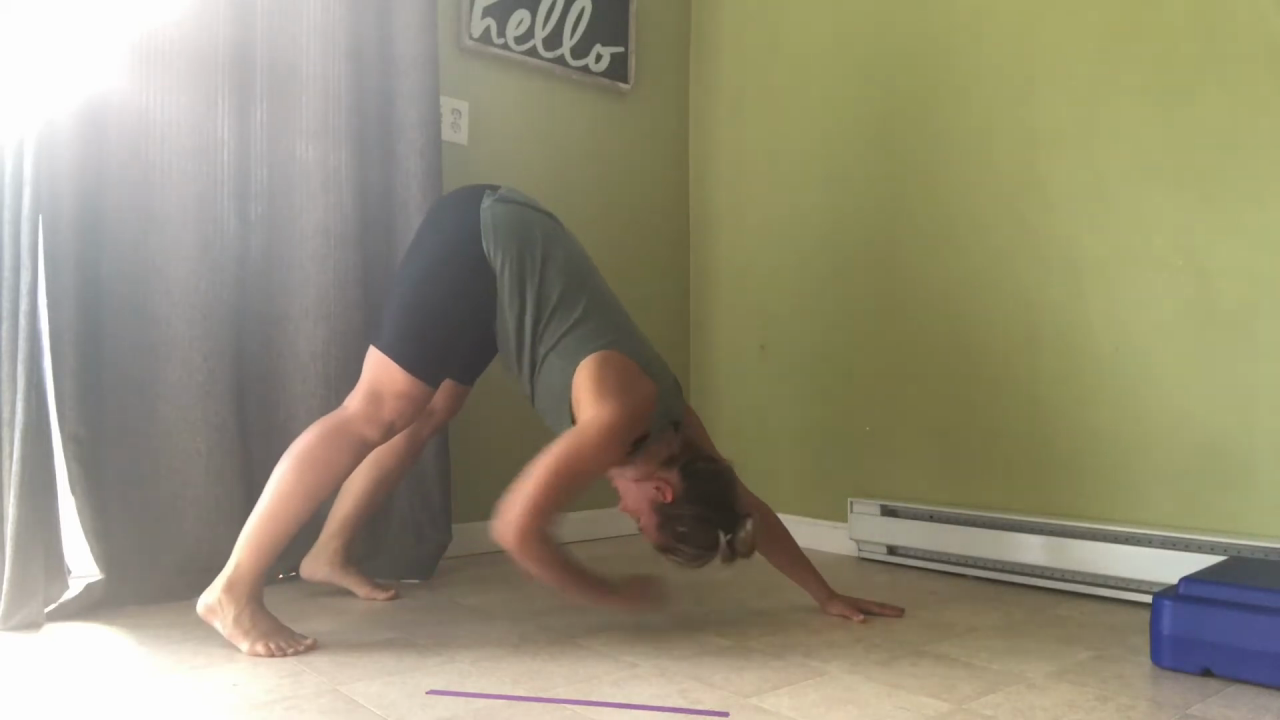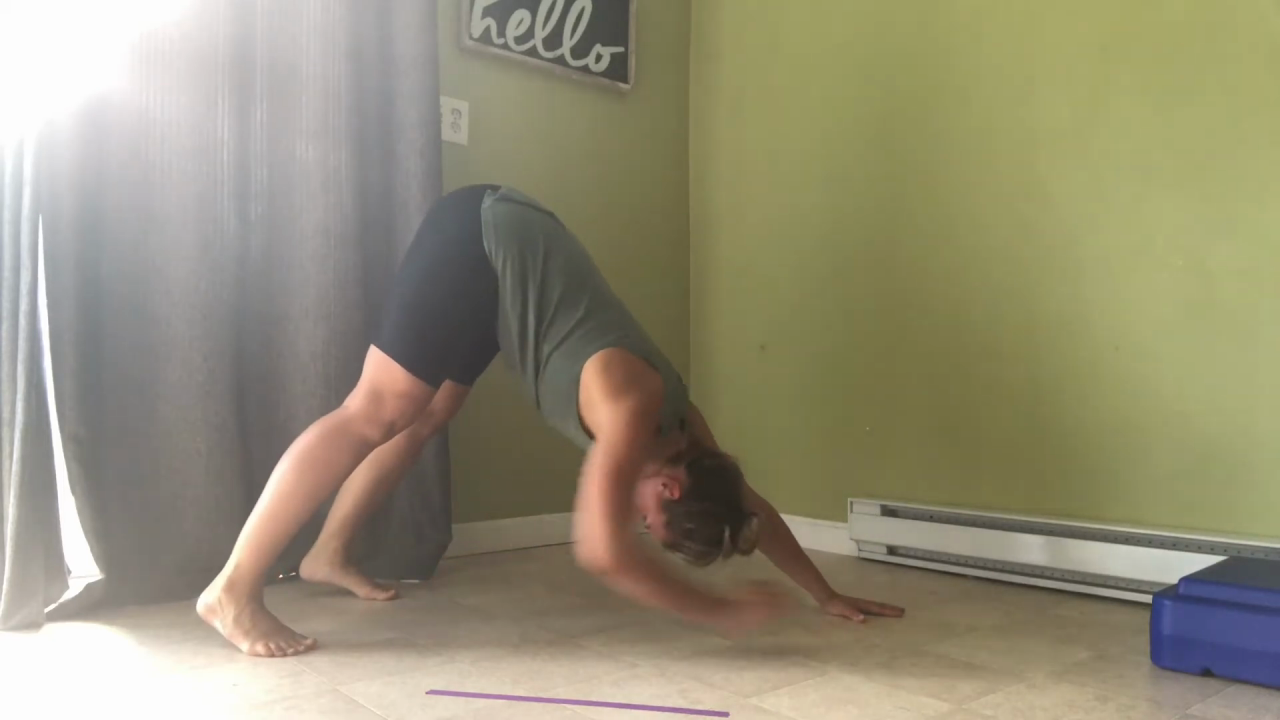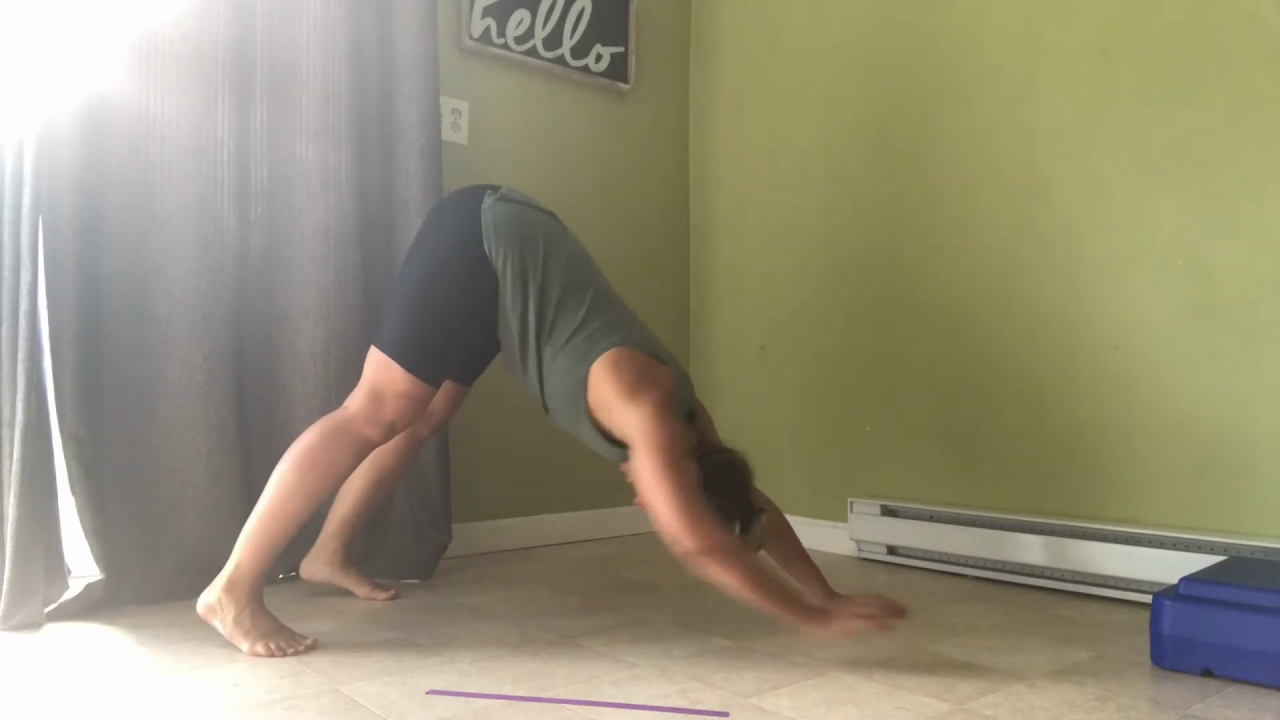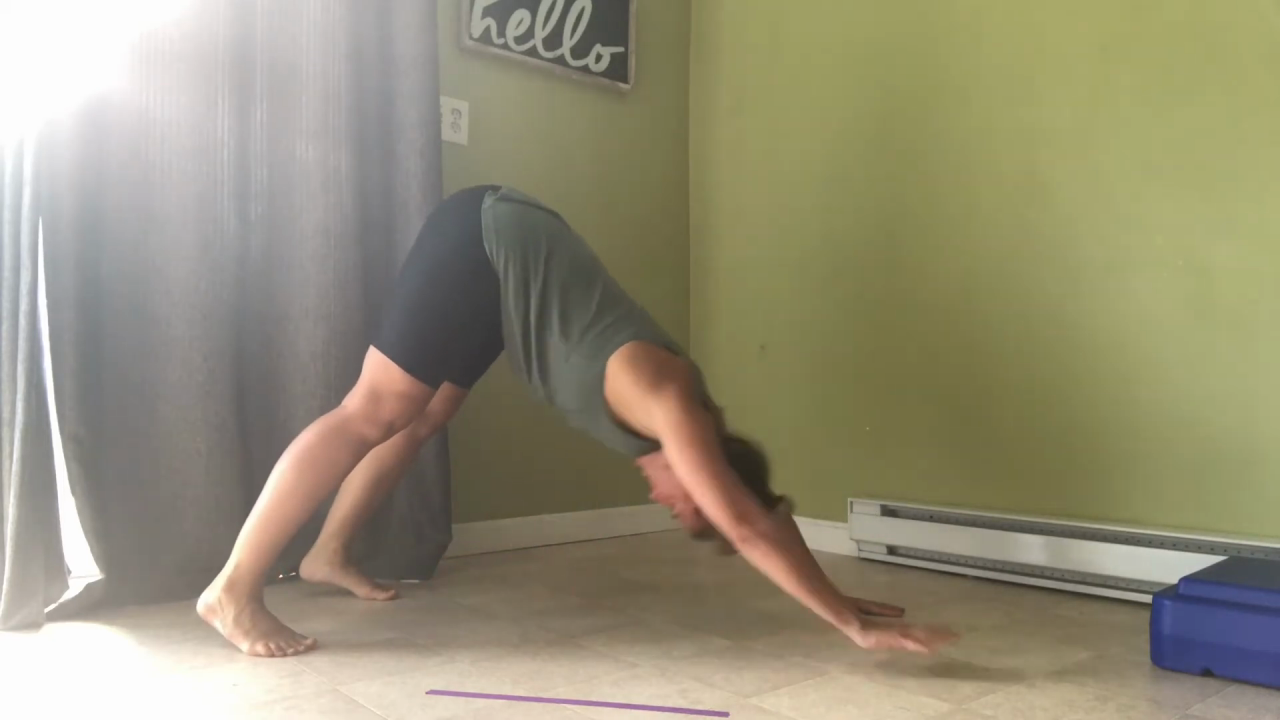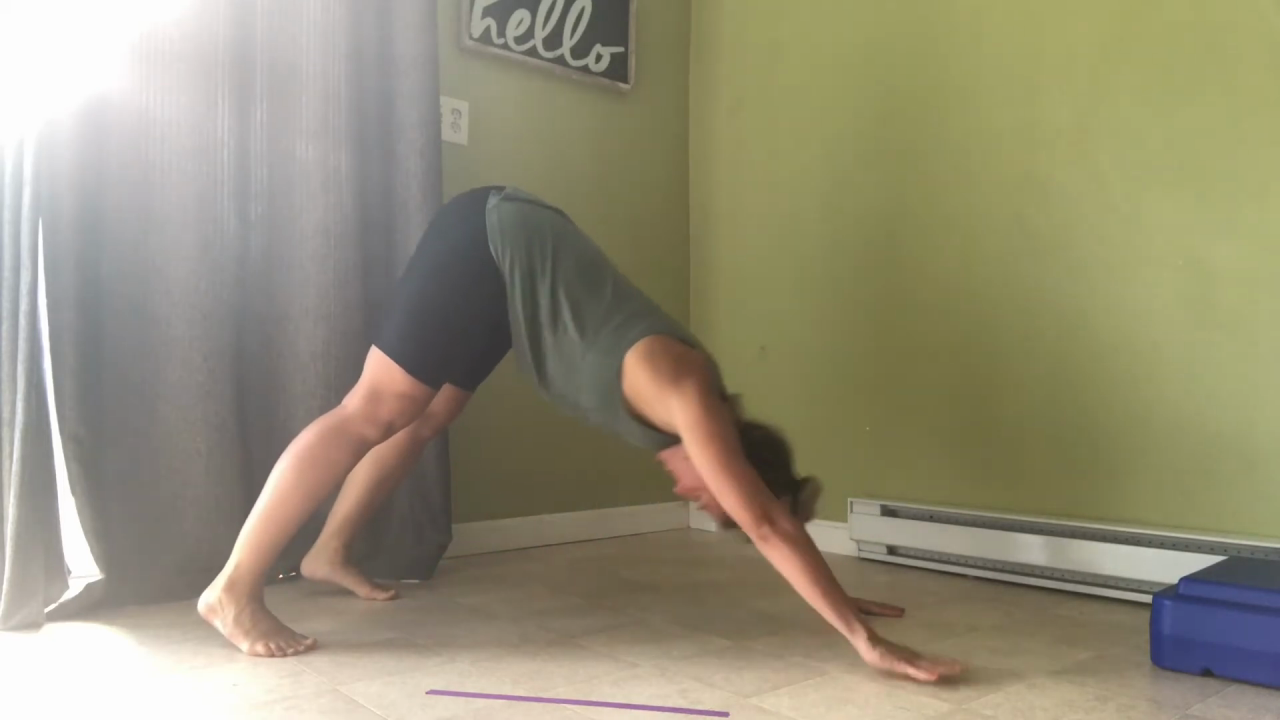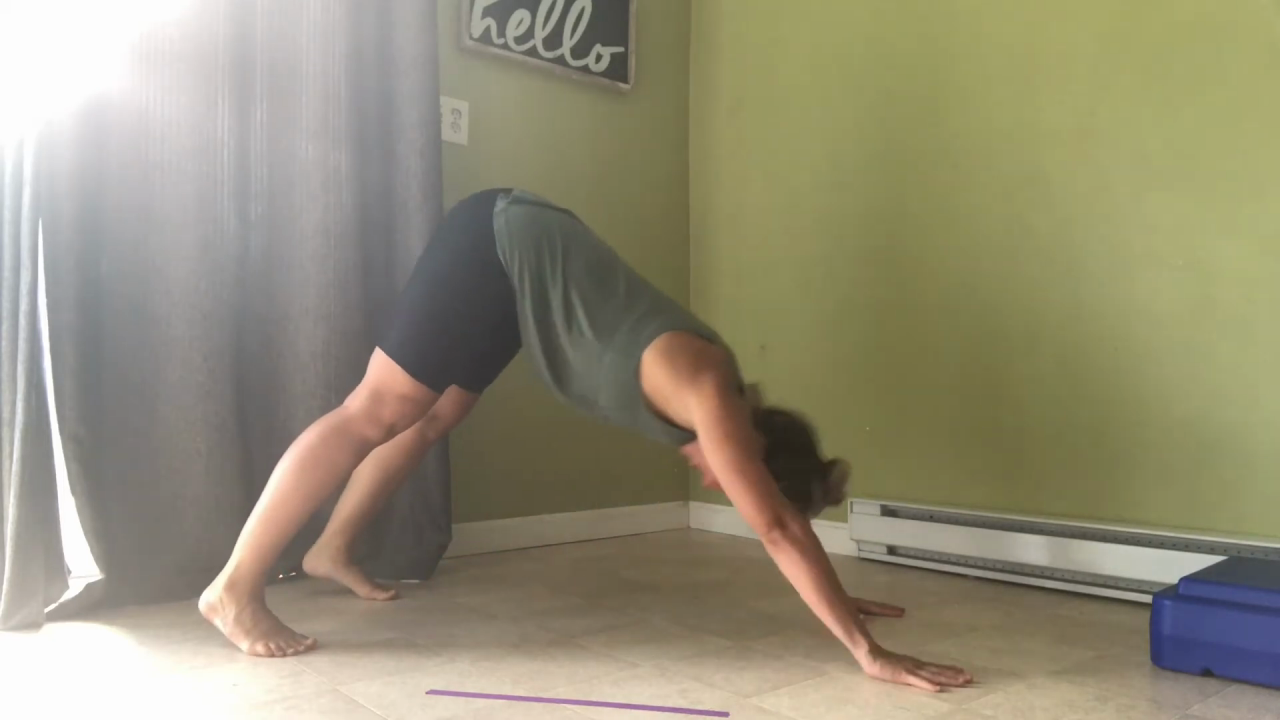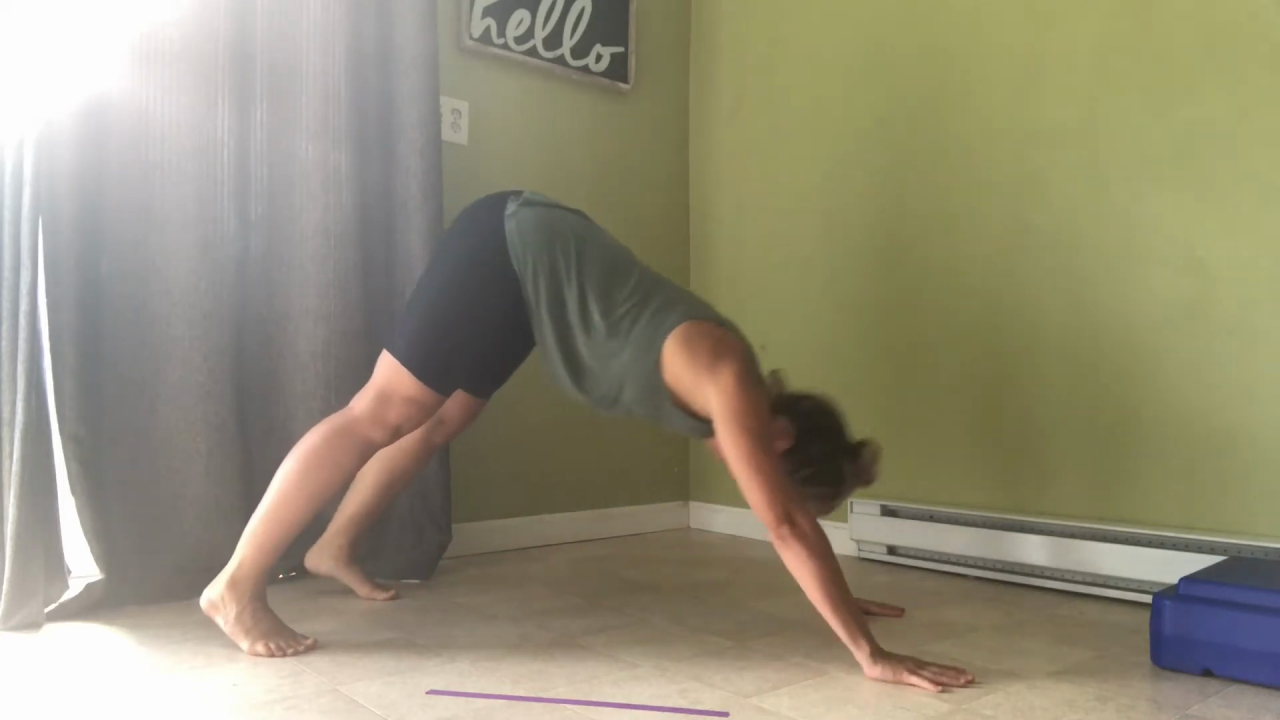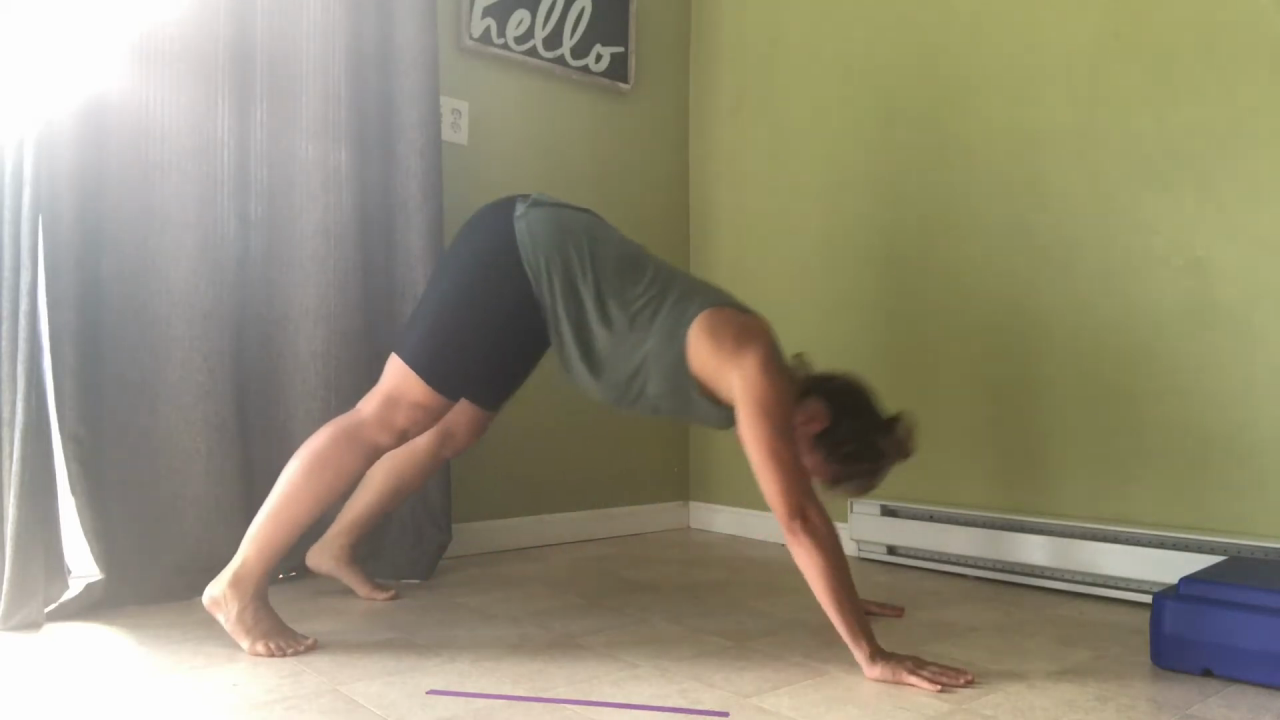
dt=0.1s
person 1, frame 1
left shoulder: (674, 426)
right shoulder: (621, 415)
left elbow: (747, 505)
right elbow: (515, 525)
left wrist: (827, 595)
right wrist: (600, 591)
left hip: (502, 247)
right hip: (480, 239)
left knee: (422, 417)
right knee: (371, 416)
left ankle: (329, 554)
right ankle: (234, 592)
person 1, frame 2
left shoulder: (678, 423)
right shoulder: (634, 412)
left elbow: (750, 504)
right elbow: (603, 551)
left wrist: (828, 595)
right wrist: (716, 609)
left hip: (503, 246)
right hip: (480, 239)
left knee: (422, 417)
right knee: (372, 417)
left ankle: (328, 554)
right ankle: (234, 590)
person 1, frame 3
left shoulder: (683, 420)
right shoulder: (649, 410)
left elbow: (750, 505)
right elbow: (693, 540)
left wrist: (823, 592)
right wrist: (809, 613)
left hip: (501, 251)
right hip: (483, 244)
left knee: (422, 417)
right knee: (371, 417)
left ankle: (328, 555)
right ankle: (231, 591)
person 1, frame 4
left shoulder: (692, 417)
right shoulder: (669, 405)
left elbow: (759, 508)
right elbow: (746, 525)
left wrist: (836, 593)
right wrist: (856, 624)
left hip: (506, 249)
right hip: (481, 239)
left knee: (420, 417)
right knee: (369, 415)
left ankle: (328, 555)
right ankle: (234, 590)
person 1, frame 5
left shoulder: (704, 408)
right shoulder: (688, 397)
left elbow: (773, 513)
right elbow: (767, 526)
left wrist: (836, 598)
right wrist: (866, 643)
left hip: (509, 260)
right hip: (489, 242)
left knee: (426, 414)
right knee: (372, 413)
left ankle: (330, 553)
right ankle: (234, 591)
person 1, frame 6
left shoulder: (725, 405)
right shoulder: (707, 394)
left elbow: (783, 515)
right elbow: (778, 530)
left wrist: (841, 603)
right wrist: (869, 652)
left hip: (516, 257)
right hip: (494, 246)
left knee: (432, 415)
right knee: (374, 414)
left ankle: (332, 551)
right ankle: (235, 590)
person 1, frame 7
left shoulder: (750, 398)
right shoulder: (729, 385)
left elbow: (791, 518)
right elbow: (786, 525)
left wrist: (840, 600)
right wrist: (869, 653)
left hip: (527, 263)
right hip: (508, 247)
left knee: (439, 417)
right knee: (381, 414)
left ankle: (335, 549)
right ankle: (236, 588)
person 1, frame 8
left shoulder: (770, 384)
right shoulder: (757, 374)
left elbow: (801, 512)
right elbow: (799, 520)
left wrist: (844, 602)
right wrist: (869, 653)
left hip: (537, 263)
right hip: (517, 254)
left knee: (452, 429)
right knee: (387, 418)
left ankle: (336, 548)
right ankle: (238, 587)
